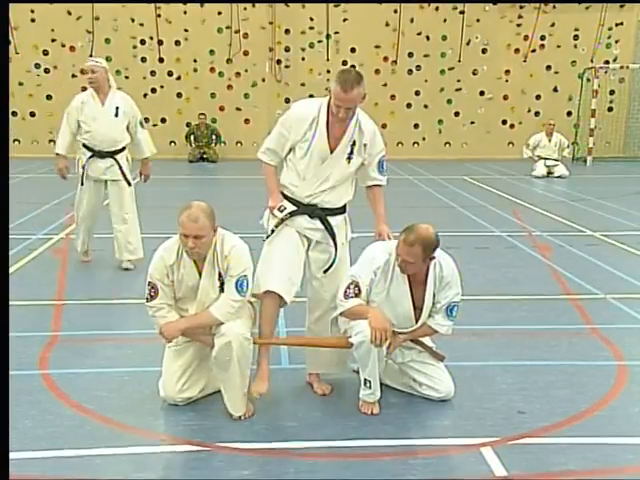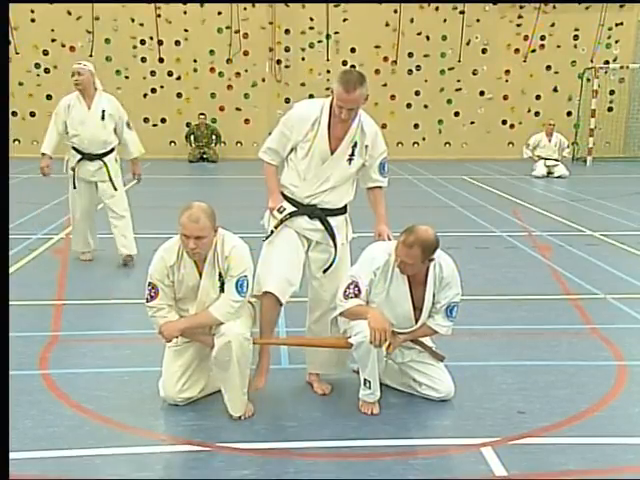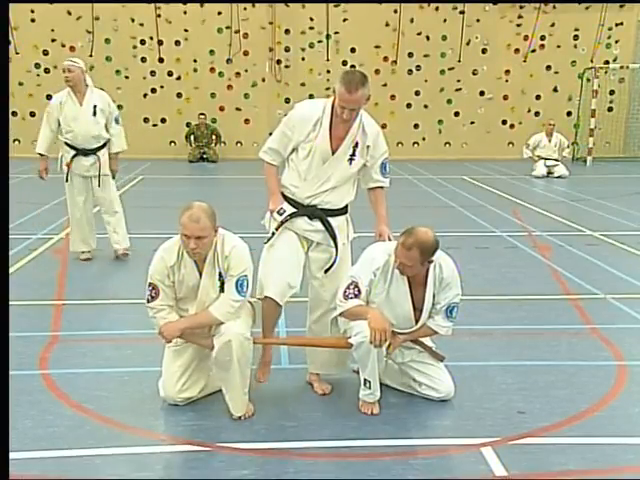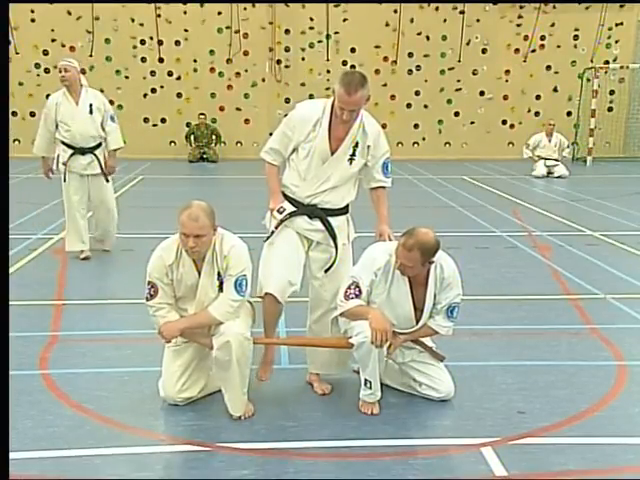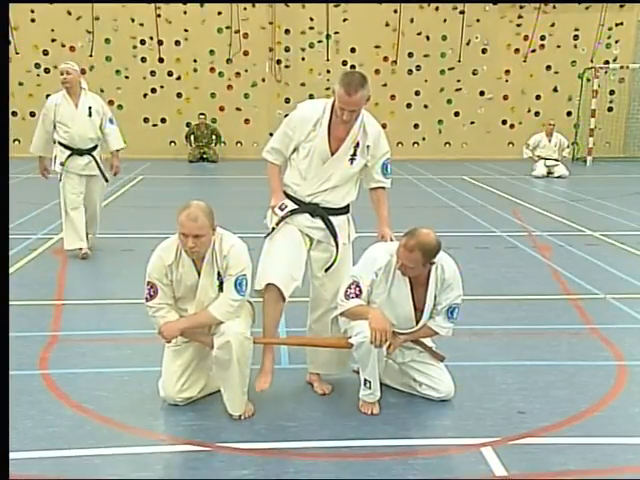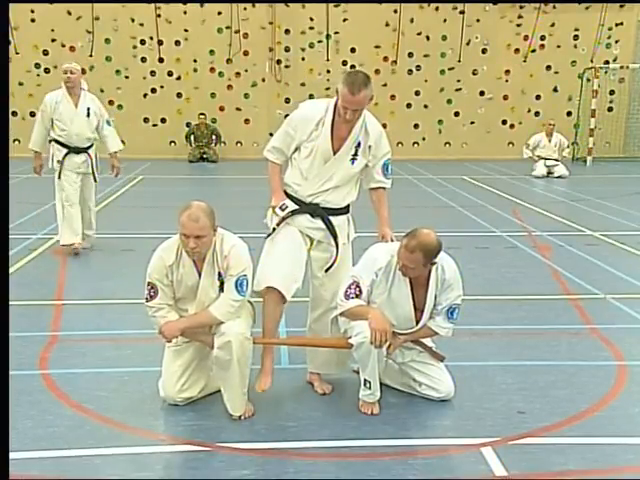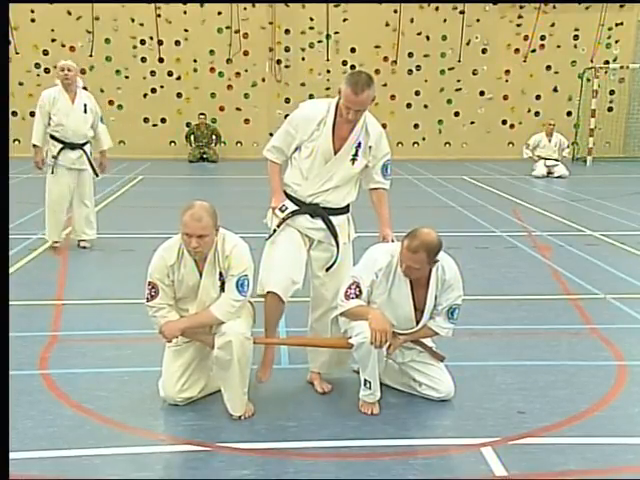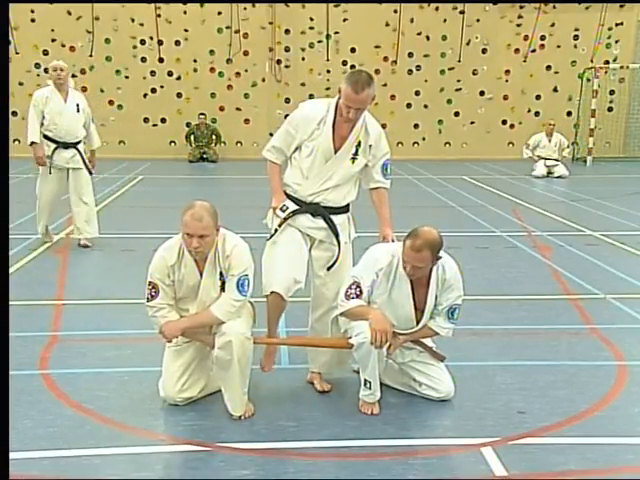
dt=0.2s
person 1, frame 1
left shoulder: (368, 132)
right shoulder: (301, 113)
left elbow: (373, 179)
right elbow: (268, 155)
left wrist: (380, 222)
right wrist: (275, 196)
left hip: (333, 223)
right hip: (291, 214)
left knee: (329, 299)
right knee: (275, 283)
left ankle: (317, 369)
right ankle: (263, 363)
person 1, frame 2
left shoulder: (369, 133)
right shoulder: (302, 114)
left elbow: (374, 180)
right elbow: (270, 154)
left wrist: (381, 222)
right wrist: (274, 196)
left hip: (332, 222)
right hip: (290, 213)
left knee: (328, 299)
right knee: (273, 284)
left ankle: (316, 370)
right ankle: (263, 359)
person 1, frame 3
left shoulder: (371, 133)
right shoulder: (304, 114)
left elbow: (375, 180)
right elbow: (270, 155)
left wrist: (381, 222)
right wrist: (275, 197)
left hip: (333, 222)
right hip: (290, 213)
left knee: (328, 299)
right knee: (274, 286)
left ankle: (317, 370)
right ankle: (266, 352)
person 1, frame 4
left shoulder: (372, 133)
right shoulder: (304, 114)
left elbow: (377, 180)
right elbow: (272, 154)
left wrist: (382, 223)
right wrist: (275, 197)
left hip: (333, 222)
right hip: (291, 213)
left knee: (329, 298)
right knee: (275, 283)
left ankle: (317, 370)
right ankle: (268, 349)
person 1, frame 5
left shoulder: (372, 133)
right shoulder: (305, 114)
left elbow: (377, 180)
right elbow: (274, 155)
left wrist: (383, 224)
right wrist: (277, 196)
left hip: (334, 221)
right hip: (293, 211)
left knee: (329, 298)
right knee: (275, 279)
left ankle: (317, 370)
right ankle: (268, 357)
person 1, frame 6
left shoulder: (374, 133)
right shoulder: (308, 114)
left elbow: (377, 181)
right elbow: (275, 153)
left wrist: (384, 224)
right wrist: (277, 195)
left hip: (335, 220)
right hip: (293, 211)
left knee: (330, 298)
right knee: (276, 281)
left ankle: (317, 369)
right ankle: (267, 358)
person 1, frame 7
left shoulder: (374, 134)
right shoulder: (309, 113)
left elbow: (377, 182)
right elbow: (274, 153)
left wrist: (385, 226)
right wrist: (277, 196)
left hip: (335, 220)
right hip: (293, 211)
left knee: (330, 297)
right knee: (277, 283)
left ankle: (318, 369)
right ankle: (268, 350)
person 1, frame 8
left shoulder: (373, 134)
right shoulder: (308, 114)
left elbow: (377, 182)
right elbow: (274, 153)
left wrist: (385, 226)
right wrist: (277, 196)
left hip: (335, 220)
right hip: (293, 211)
left knee: (331, 297)
right knee: (280, 283)
left ankle: (318, 368)
right ankle: (271, 339)
person 2, frame 1
left shoulder: (235, 249)
right shoulder: (165, 256)
left elbow: (231, 305)
right elbow: (159, 309)
left wrist: (182, 324)
right wrist: (206, 340)
left hip: (228, 314)
right hip: (186, 327)
left knee: (234, 338)
right knee: (174, 394)
left ankle: (239, 399)
right ankle: (217, 367)
person 2, frame 2
left shoulder: (235, 250)
right shoulder: (165, 256)
left elbow: (231, 305)
right elbow: (159, 310)
left wrist: (181, 325)
right wrist: (207, 340)
left hip: (228, 315)
right hip: (186, 328)
left knee: (233, 337)
right knee: (173, 394)
left ankle: (238, 399)
right ankle: (217, 368)
person 2, frame 3
left shoulder: (235, 250)
right shoulder: (165, 256)
left elbow: (231, 305)
right elbow: (160, 311)
left wrist: (182, 324)
right wrist: (206, 343)
left hip: (228, 315)
right hip: (186, 328)
left knee: (234, 337)
right knee: (174, 394)
left ankle: (239, 399)
right ankle: (219, 369)
person 2, frame 4
left shoulder: (234, 249)
right shoulder: (163, 255)
left elbow: (230, 305)
right elbow: (159, 309)
left wrist: (181, 324)
right wrist: (206, 342)
left hip: (227, 314)
right hip: (185, 327)
left knee: (233, 337)
right knee: (174, 395)
left ankle: (238, 399)
right ankle: (219, 369)
person 2, frame 5
left shoulder: (233, 249)
right shoulder: (163, 255)
left elbow: (230, 304)
right elbow: (159, 309)
left wrist: (181, 324)
right wrist: (207, 341)
left hip: (227, 314)
right hip: (185, 327)
left knee: (234, 336)
right knee: (174, 394)
left ankle: (238, 399)
right ankle: (219, 368)
person 2, frame 6
left shoulder: (234, 249)
right shoulder: (164, 256)
left elbow: (231, 305)
right elbow: (159, 309)
left wrist: (181, 324)
right wrist: (208, 340)
left hip: (227, 314)
right hip: (185, 327)
left knee: (234, 336)
right knee: (173, 394)
left ankle: (239, 399)
right ankle: (215, 367)
person 2, frame 7
left shoulder: (236, 249)
right shoulder: (165, 256)
left elbow: (231, 305)
right elbow: (159, 309)
left wrist: (182, 324)
right wrist: (208, 340)
left hip: (228, 315)
right hip: (186, 328)
left knee: (234, 336)
right knee: (173, 394)
left ankle: (239, 399)
right ankle: (221, 370)
person 2, frame 8
left shoulder: (236, 249)
right shoulder: (166, 255)
left elbow: (232, 304)
right elbow: (159, 309)
left wrist: (182, 324)
right wrist: (208, 340)
left hip: (228, 315)
right hip: (186, 328)
left knee: (234, 336)
right knee: (173, 394)
left ankle: (238, 399)
right ankle: (219, 369)
person 3, frame 1
left shoulder: (124, 101)
right shoulder: (80, 101)
left elbow: (138, 130)
right elbow: (68, 129)
left wrist: (145, 161)
right wrist: (61, 157)
left hip: (117, 162)
right hip: (90, 162)
left knee: (124, 211)
right knee: (85, 209)
left ankle: (128, 255)
right ankle: (84, 246)
person 3, frame 2
left shoulder: (110, 102)
right shoulder: (67, 103)
left elbow: (125, 131)
right elbow: (55, 130)
left wrist: (134, 162)
right wrist: (46, 157)
left hip: (106, 164)
right hip: (80, 164)
left knee: (118, 208)
right knee: (81, 211)
left ankle: (127, 251)
right ankle: (85, 248)
person 3, frame 3
left shoulder: (102, 97)
right shoulder: (58, 100)
left elbow: (115, 128)
right elbow: (48, 129)
left wrist: (115, 158)
right wrist: (43, 159)
left hip: (99, 159)
right hip: (73, 159)
left knee: (110, 203)
right knee: (78, 207)
left ankle: (120, 245)
right ankle: (84, 246)
person 3, frame 4
left shoulder: (96, 97)
right shoulder: (54, 101)
left elbow: (111, 126)
right elbow: (47, 131)
left wrist: (112, 156)
right wrist: (45, 159)
left hip: (96, 157)
right hip: (71, 159)
left knee: (105, 203)
right knee: (75, 205)
left ankle: (104, 239)
right ankle: (81, 245)
person 3, frame 5
left shoulder: (95, 100)
right shoulder: (54, 102)
left elbow: (110, 128)
right elbow: (44, 131)
left wrist: (115, 156)
right wrist: (42, 159)
left hip: (93, 158)
right hip: (68, 159)
left knee: (94, 203)
right knee: (72, 203)
left ankle: (87, 234)
right ankle: (80, 244)
person 3, frame 6
left shoulder: (92, 101)
right shoulder: (52, 99)
left elbow: (106, 128)
right elbow: (41, 128)
left wrist: (114, 157)
right wrist: (37, 156)
left hip: (87, 157)
right hip: (64, 157)
left knee: (87, 201)
right knee: (68, 199)
left ankle: (85, 237)
right ankle: (73, 240)
person 3, frame 7
left shoulder: (88, 98)
right shoulder: (49, 95)
left elbow: (99, 126)
right elbow: (40, 124)
left wrist: (103, 154)
right wrist: (38, 151)
left hip: (82, 153)
right hip: (59, 153)
left knee: (85, 197)
right knee: (58, 196)
left ankle: (83, 235)
right ankle: (55, 236)
person 3, frame 8
left shoulder: (79, 97)
right shoulder: (41, 95)
left elbow: (89, 126)
right elbow: (34, 123)
left wrist: (92, 152)
right wrist: (36, 148)
left hip: (76, 153)
right hip: (52, 152)
left knee: (83, 195)
right knee: (47, 195)
left ankle: (84, 234)
right ankle: (44, 228)
person 4, frame 1
left shoulder: (446, 269)
right shoulder: (376, 255)
left elbow: (442, 320)
right elbow: (345, 303)
left wrist: (403, 337)
right wrist: (372, 313)
left hip: (412, 338)
right hip: (372, 326)
left knee: (443, 391)
right knee: (367, 334)
left ankle: (376, 369)
right ankle: (369, 393)
person 4, frame 2
left shoulder: (446, 269)
right shoulder: (377, 255)
left elbow: (441, 321)
right elbow: (345, 304)
left wrist: (402, 338)
right wrist: (372, 313)
left hip: (411, 339)
right hip: (371, 325)
left knee: (443, 390)
right knee: (367, 334)
left ankle: (376, 369)
right ankle: (369, 394)
person 4, frame 3
left shoulder: (446, 270)
right shoulder: (377, 256)
left elbow: (441, 321)
right elbow: (345, 304)
left wrist: (402, 338)
right wrist: (372, 313)
left hip: (411, 338)
right hip: (371, 325)
left knee: (443, 390)
right knee: (368, 335)
left ankle: (376, 370)
right ankle: (369, 394)
person 4, frame 4
left shoulder: (447, 270)
right shoulder: (377, 255)
left elbow: (442, 321)
right elbow: (346, 304)
left wrist: (403, 338)
right wrist: (373, 313)
left hip: (412, 339)
right hip: (371, 324)
left knee: (443, 390)
right knee: (369, 335)
left ankle: (376, 370)
right ankle: (369, 394)
person 4, frame 5
left shoulder: (448, 271)
right shoulder: (379, 255)
left elbow: (442, 322)
right elbow: (345, 303)
left wrist: (403, 338)
right wrist: (373, 313)
left hip: (412, 339)
right hip: (372, 325)
left knee: (443, 391)
right knee: (368, 335)
left ankle: (378, 369)
right ankle: (369, 394)
person 4, frame 6
left shoulder: (448, 271)
right shoulder: (379, 256)
left elbow: (442, 322)
right elbow: (345, 303)
left wrist: (403, 338)
right wrist: (373, 313)
left hip: (412, 339)
right hip: (372, 324)
left knee: (443, 390)
right knee: (368, 335)
left ankle: (377, 370)
right ankle: (369, 394)
person 4, frame 7
left shoulder: (448, 272)
right shoulder: (379, 256)
left elbow: (442, 322)
right elbow: (346, 303)
left wrist: (403, 338)
right wrist: (373, 313)
left hip: (412, 339)
right hip: (371, 324)
left knee: (443, 390)
right knee: (368, 335)
left ankle: (377, 370)
right ankle: (369, 394)
person 4, frame 8
left shoulder: (449, 272)
right shoulder: (379, 256)
left elbow: (442, 322)
right elbow: (346, 304)
left wrist: (403, 338)
right wrist: (373, 314)
left hip: (412, 339)
right hip: (371, 324)
left knee: (443, 390)
right knee: (369, 335)
left ankle: (378, 370)
right ankle: (369, 394)
